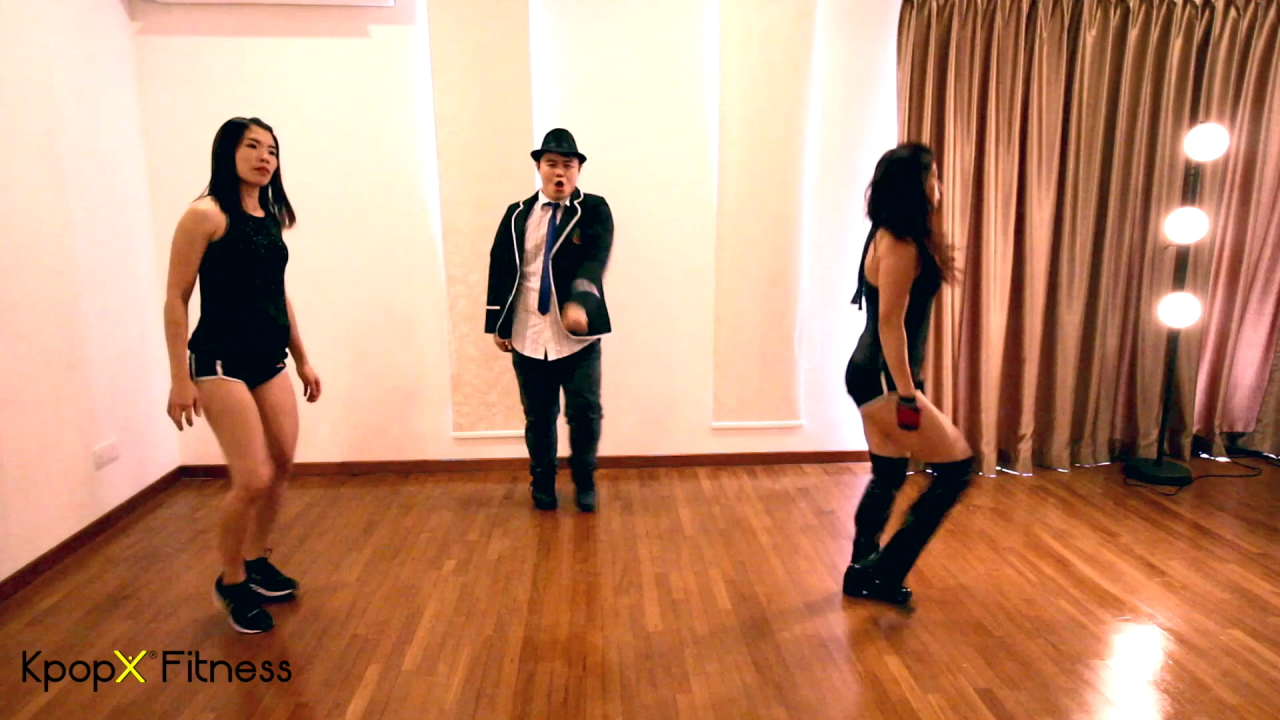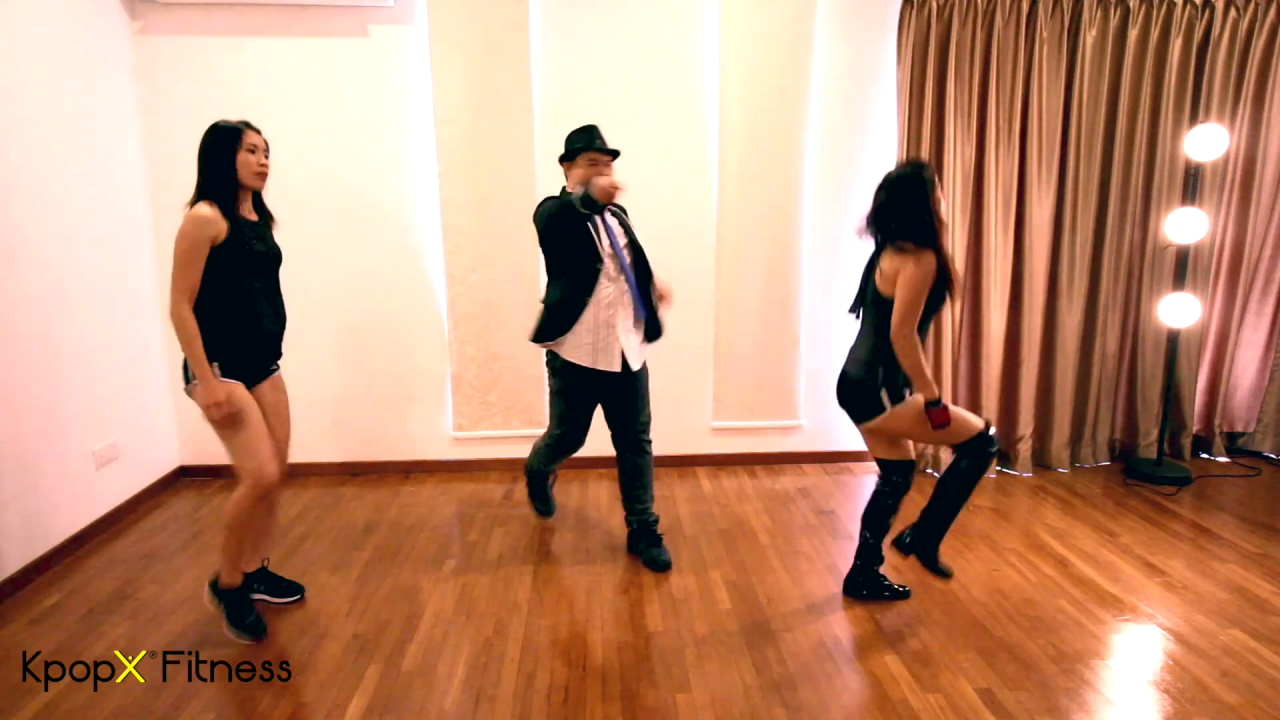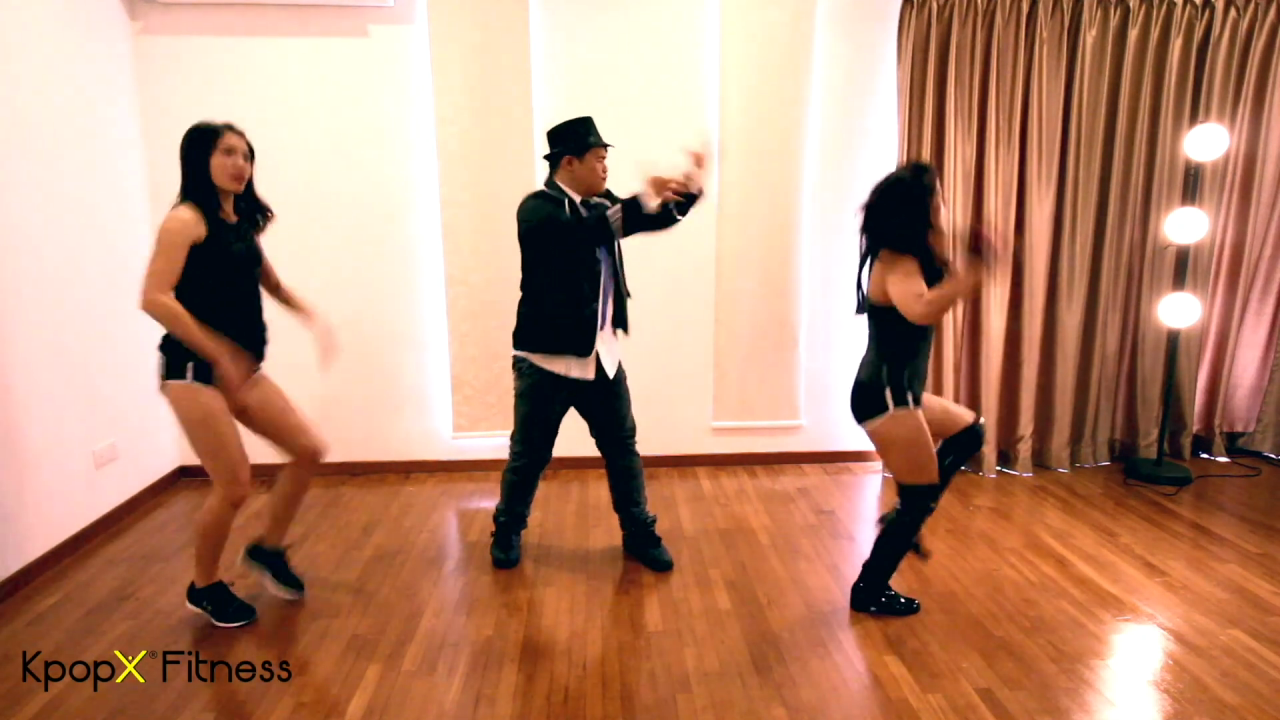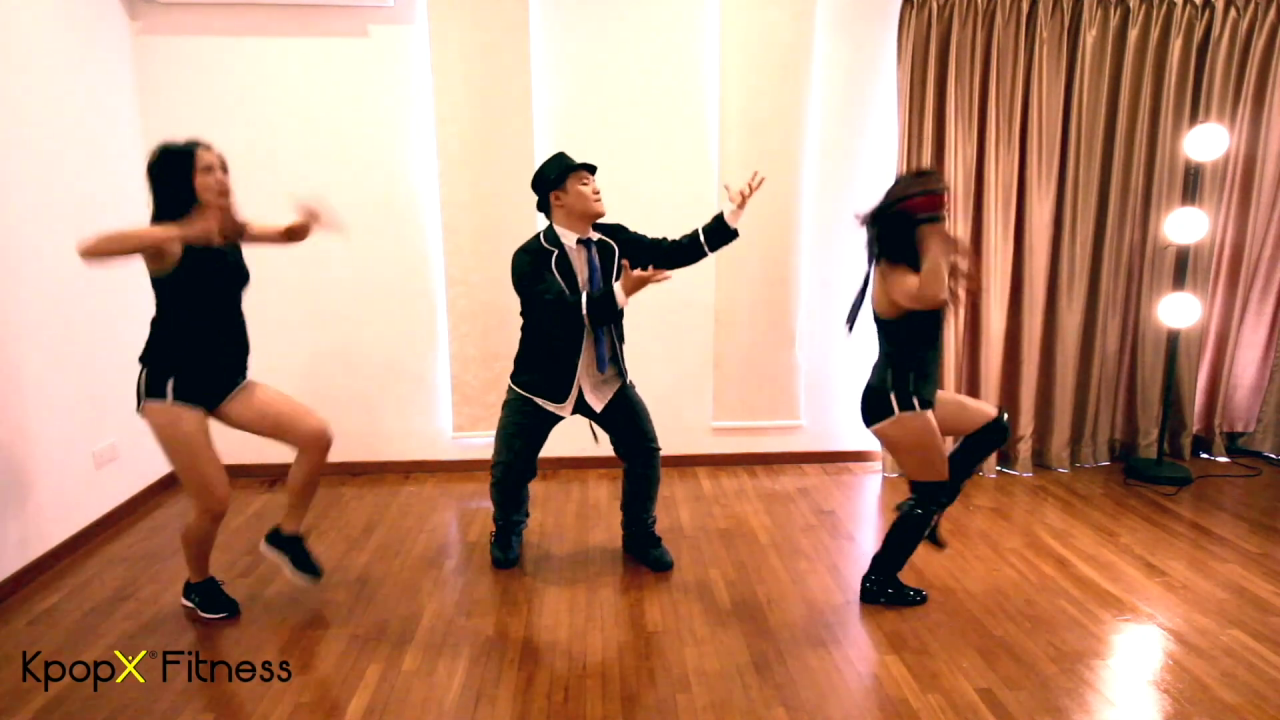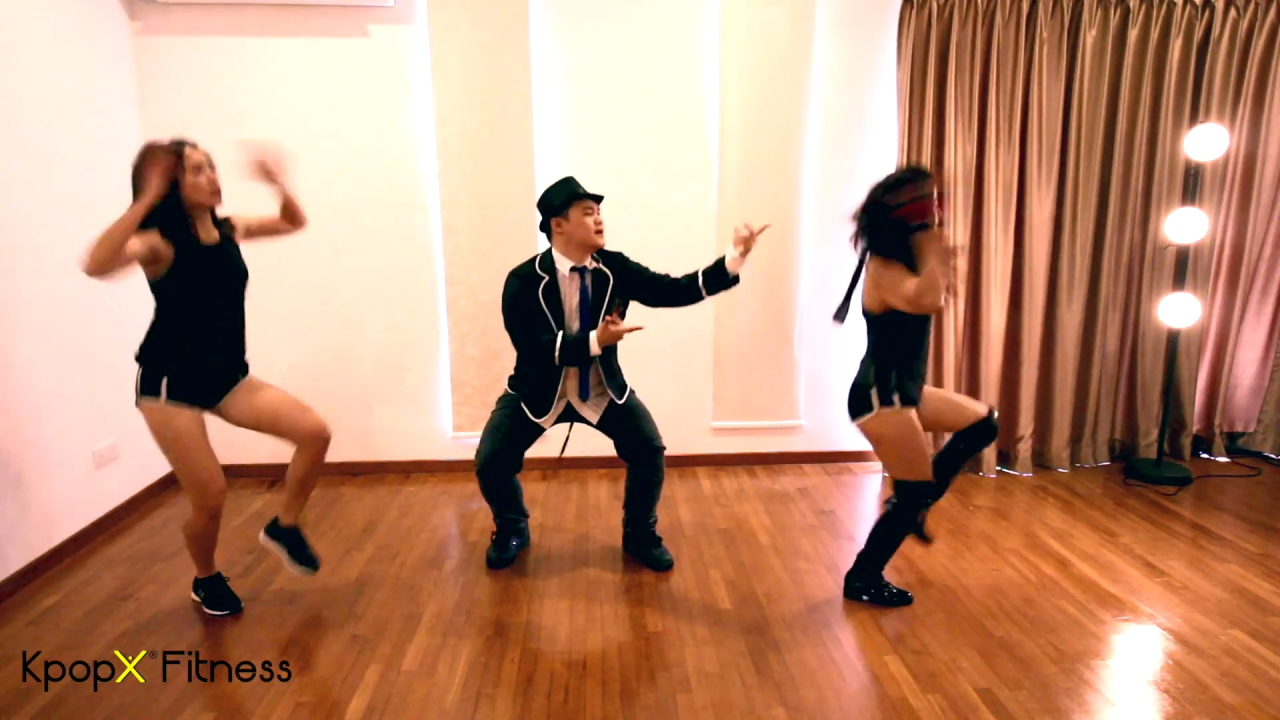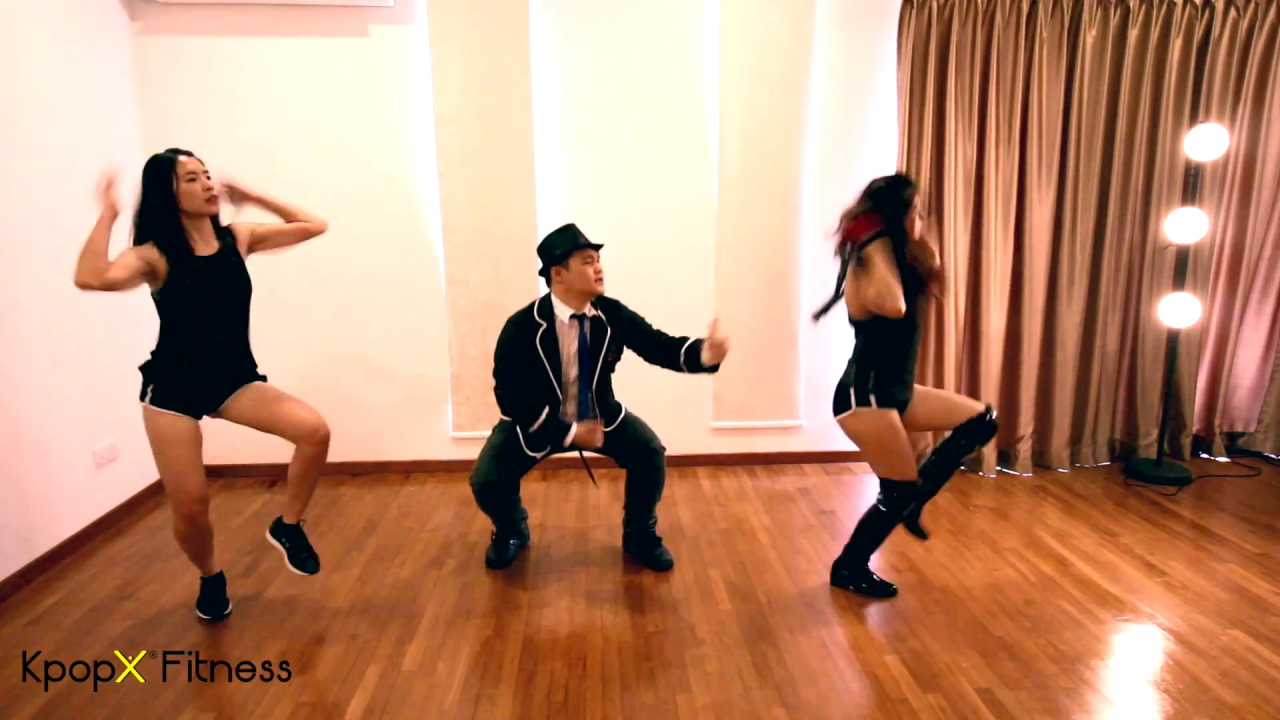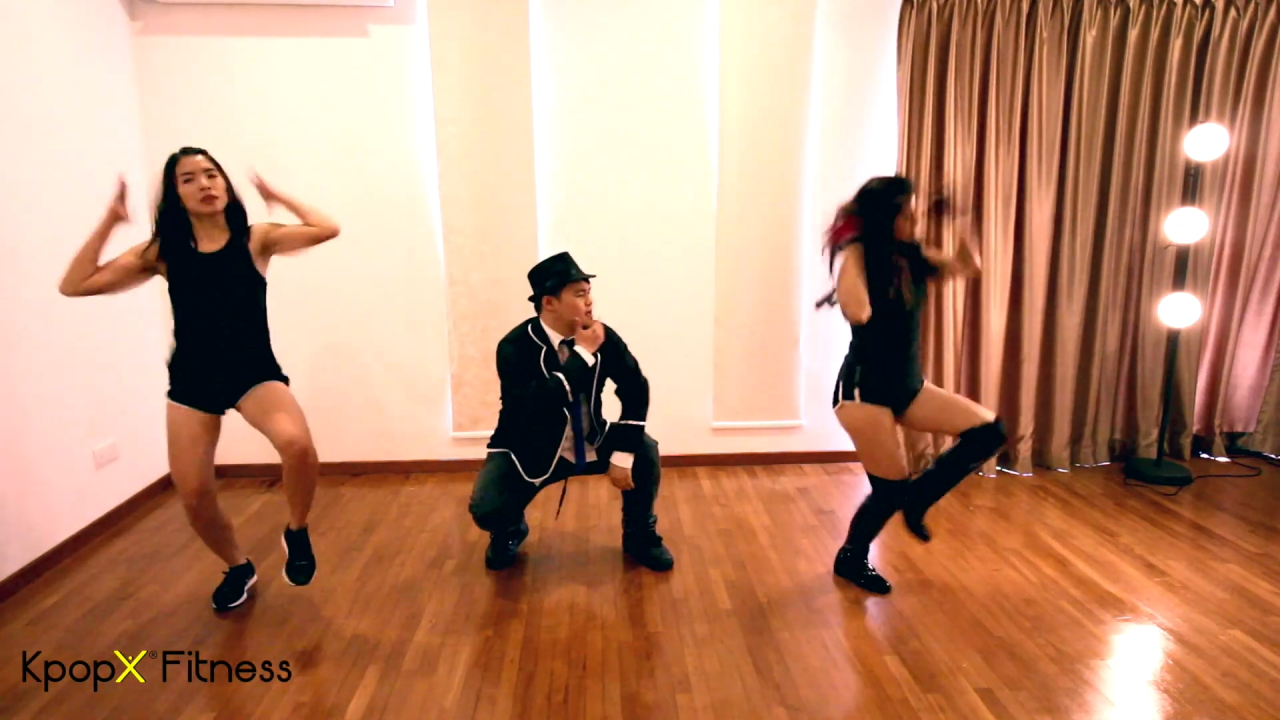
dt=0.5s
person 1, frame 1
left shoulder: (271, 219)
right shoulder: (207, 215)
right elbow: (175, 301)
left wrist: (303, 359)
right wrist: (180, 378)
left hip: (268, 362)
right hip: (219, 365)
left knee: (280, 469)
right knee: (255, 479)
left ankle: (254, 564)
right ankle: (231, 582)
person 1, frame 2
left shoulder: (258, 220)
right shoulder: (205, 219)
right elbow: (181, 306)
right wrist: (207, 378)
left hip: (263, 362)
right hip: (223, 369)
left knee: (274, 473)
right knee: (260, 476)
left ankle: (254, 571)
right ankle: (230, 584)
person 1, frame 3
left shoulder: (244, 223)
right shoulder: (187, 220)
left elbow: (269, 281)
right elbow: (155, 298)
left wrist: (307, 314)
right wrist: (215, 350)
left hip: (242, 364)
right hip: (195, 370)
left knee: (308, 451)
right knee: (234, 484)
left ankle: (268, 549)
right ankle: (205, 589)
person 1, frame 4
left shoulder: (232, 233)
right shoulder: (169, 241)
left elbow: (286, 236)
right elbow: (92, 249)
left wrist: (303, 224)
right wrist: (183, 231)
left hip: (228, 379)
right hip: (174, 387)
left knee: (316, 436)
right knee: (213, 502)
left ankle: (287, 535)
right ankle: (198, 583)
person 1, frame 5
left shoulder: (230, 229)
right shoulder: (157, 241)
left elbow: (292, 222)
right elbow: (96, 267)
left wrist: (278, 185)
right wrist: (144, 202)
left hip: (228, 376)
right hip: (170, 384)
left knee: (314, 434)
right knee: (209, 498)
left ankle: (284, 527)
right ankle: (205, 579)
person 1, frame 6
left shoulder: (237, 238)
right shoulder: (155, 253)
left elbow: (309, 228)
right elbow: (90, 278)
left wrist: (253, 197)
right wrist: (106, 214)
left hip: (236, 379)
right hip: (172, 390)
left knee: (315, 431)
right knee: (189, 507)
left ankle: (288, 525)
right ankle: (210, 578)
person 1, frame 7
left shoulder: (257, 238)
right shoulder: (163, 250)
left elbow: (327, 229)
right elbow: (73, 286)
left wrist: (278, 200)
right wrist: (109, 225)
left hip: (255, 375)
right hip: (191, 384)
left knee: (298, 446)
right knee: (194, 496)
left ankle: (297, 530)
right ankle: (239, 568)
person 2, frame 1
left shoulder: (893, 237)
right shoulder: (899, 245)
right elbow: (891, 322)
right wrist: (908, 393)
left hip: (875, 373)
right hip: (881, 377)
left knee: (889, 474)
right knee: (956, 468)
left ankle: (864, 574)
right ankle: (893, 564)
person 2, frame 2
left shoulder: (892, 249)
right shoulder: (918, 257)
right elbow: (902, 333)
right wrist: (931, 397)
left hip: (861, 381)
right hip: (880, 387)
left knee: (896, 477)
right knee: (980, 441)
left ankle: (865, 573)
right ankle: (923, 537)
person 2, frame 3
left shoulder: (901, 255)
right shoulder: (897, 263)
right elbow: (923, 312)
right wrist: (971, 269)
left hip: (898, 391)
right hip: (888, 396)
left knee: (969, 432)
right knee: (920, 497)
left ankle: (907, 521)
right ankle: (870, 590)
person 2, frame 4
left shoulder: (908, 259)
right shoulder: (897, 276)
right elbow: (932, 296)
left wrist: (940, 238)
right wrist: (933, 230)
left hip: (915, 391)
right hip: (897, 398)
left knee: (993, 427)
right knee: (932, 491)
left ankle: (925, 512)
right ankle: (879, 581)
person 2, frame 5
left shoulder: (899, 253)
right shoulder: (889, 265)
right elbow: (930, 301)
right wrist: (930, 235)
left hip: (903, 389)
right hip: (882, 396)
left knee: (982, 424)
right knee: (914, 492)
left ankle: (912, 505)
right ankle: (863, 579)
person 2, frame 6
left shoulder: (903, 254)
right shoulder: (869, 270)
left elbow: (932, 277)
right elbow: (894, 308)
left wrist: (920, 240)
right wrist: (877, 243)
left hip: (897, 389)
right hip: (866, 396)
left knee: (981, 421)
right knee: (901, 489)
left ankle: (910, 504)
right ankle: (849, 568)
person 2, frame 7
left shoulder: (913, 256)
right shoulder: (856, 261)
left elbow: (968, 267)
right elbow: (858, 314)
right wrist: (847, 248)
left hip: (910, 386)
right hip: (863, 391)
left knee: (989, 432)
right knee: (891, 486)
left ankle: (916, 499)
right ankle: (850, 558)
person 3, frame 1
left shoulder: (594, 209)
right shoulder: (517, 215)
left elbow: (595, 256)
right elbow: (500, 268)
left wrist: (579, 303)
right wrist: (497, 322)
left hip: (577, 334)
right hip: (527, 337)
left knee: (586, 411)
right knee: (539, 417)
left ankle: (583, 477)
right ankle: (543, 480)
person 3, frame 2
left shoulder: (617, 214)
right shoulder: (554, 211)
left elbow: (635, 265)
right elbow: (565, 219)
left wrist: (652, 286)
right wrist: (591, 198)
left hip: (628, 349)
right hip: (577, 351)
left knee: (635, 441)
right knee: (567, 434)
left ankle: (643, 531)
right ankle: (539, 473)
person 3, frame 3
left shoulder: (598, 204)
right shoulder: (538, 208)
left elbow: (653, 219)
right elbow: (583, 234)
left wrist: (689, 186)
right wrist: (647, 199)
left hip: (599, 355)
right hip: (547, 357)
left knee: (621, 446)
right knee: (530, 455)
left ankle: (639, 534)
right ankle: (507, 531)
person 3, frame 4
left shoulder: (613, 239)
right shoulder: (530, 257)
left elbow: (675, 252)
right elbow: (559, 314)
left wrist: (731, 215)
right wrist: (620, 293)
left hip: (606, 379)
right hip: (544, 382)
left knee: (644, 451)
right knee: (510, 467)
left ankle: (639, 535)
right ankle: (508, 531)
person 3, frame 5
left shoulder: (616, 268)
right shoulder: (524, 281)
left elbow: (673, 290)
right elbow: (531, 346)
left wrist: (732, 262)
right wrist: (594, 342)
left hip: (603, 388)
right hip: (537, 390)
left knee: (649, 450)
right knee: (491, 463)
left ankle: (639, 535)
right ankle: (512, 531)
person 3, frame 6
left shoulder: (612, 315)
right shoulder: (522, 327)
left elbow: (661, 347)
right elbow: (510, 395)
left wrist: (706, 352)
right wrist: (568, 433)
left hip: (598, 414)
right hip: (533, 421)
left knee: (650, 454)
right knee: (487, 482)
left ankle: (640, 536)
right ankle: (512, 532)
person 3, frame 7
left shoulder: (601, 335)
right shoulder: (516, 347)
left elbow: (635, 388)
right elbow: (538, 406)
left wrist: (623, 454)
right wrist: (581, 353)
left hip: (587, 444)
right hip: (527, 451)
left knee: (645, 451)
right knee: (487, 510)
left ankle: (640, 536)
right ankle: (510, 532)
